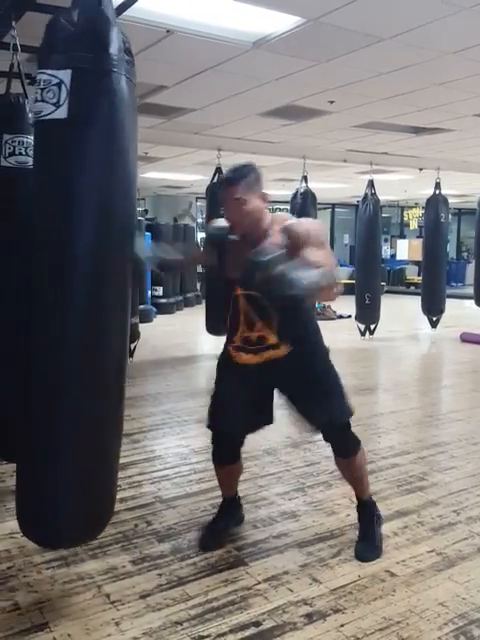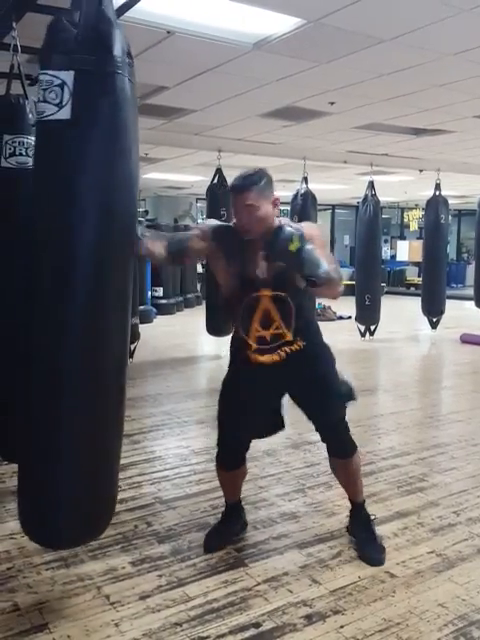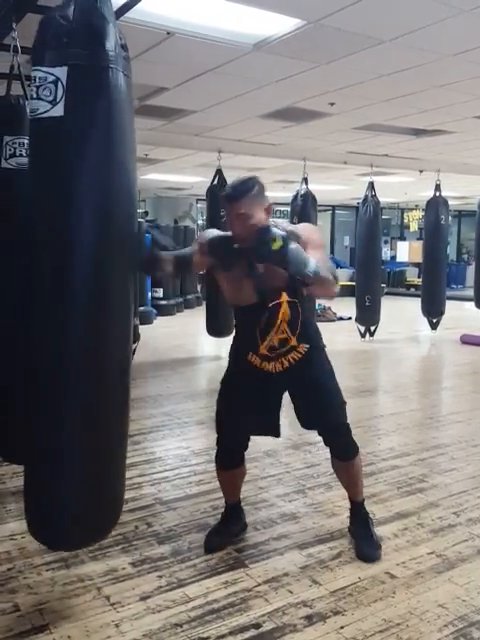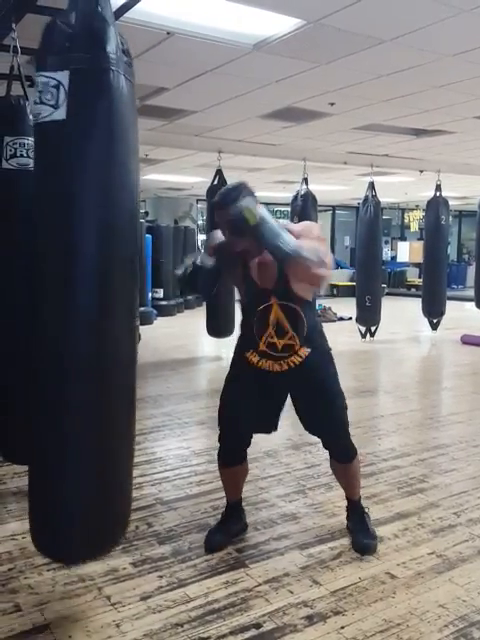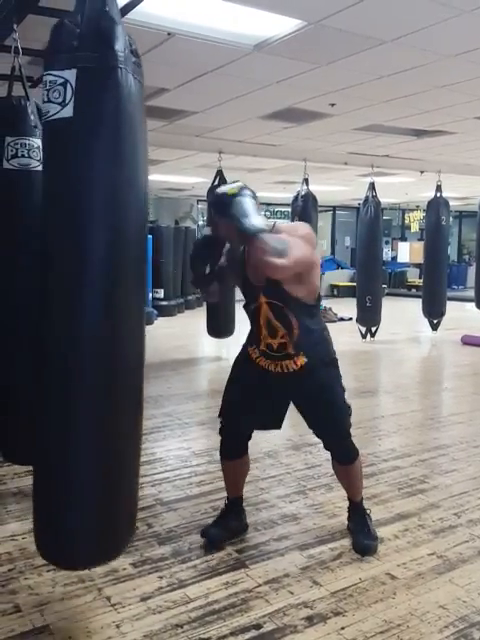
dt=0.1s
person 1, frame 1
left shoulder: (298, 231)
right shoulder: (228, 238)
left elbow: (329, 289)
left hip: (298, 350)
right hip: (242, 355)
left knee: (337, 431)
right knee: (225, 436)
left ankle: (367, 511)
right ankle: (229, 511)
person 1, frame 2
left shoulder: (304, 234)
right shoulder: (220, 237)
left elbow: (333, 289)
right elbow: (168, 247)
left wrist: (304, 255)
right wrist: (141, 241)
left hip: (304, 352)
right hip: (250, 358)
left knee: (336, 432)
right knee: (232, 444)
left ankle: (359, 517)
right ankle: (233, 515)
person 1, frame 3
left shoulder: (303, 236)
right shoulder: (218, 246)
left elbow: (328, 289)
right elbow: (175, 261)
left wrist: (289, 252)
right wrist: (157, 258)
left hip: (303, 355)
right hip: (250, 359)
left knee: (339, 436)
right knee: (229, 443)
left ankle: (359, 515)
right ankle: (232, 517)
person 1, frame 4
left shoulder: (303, 233)
right shoulder: (226, 248)
left elbow: (316, 273)
left wrist: (265, 228)
left hip: (307, 356)
right hip: (253, 359)
left knee: (337, 439)
right knee: (231, 440)
left ankle: (357, 513)
right ankle: (233, 515)
person 1, frame 5
left shoulder: (297, 235)
right shoulder: (239, 247)
left elbow: (274, 265)
right elbow: (214, 289)
left wrist: (245, 214)
left hip: (311, 359)
right hip: (259, 355)
left knee: (339, 440)
right knee: (232, 432)
left ankle: (358, 513)
right ankle: (234, 513)
